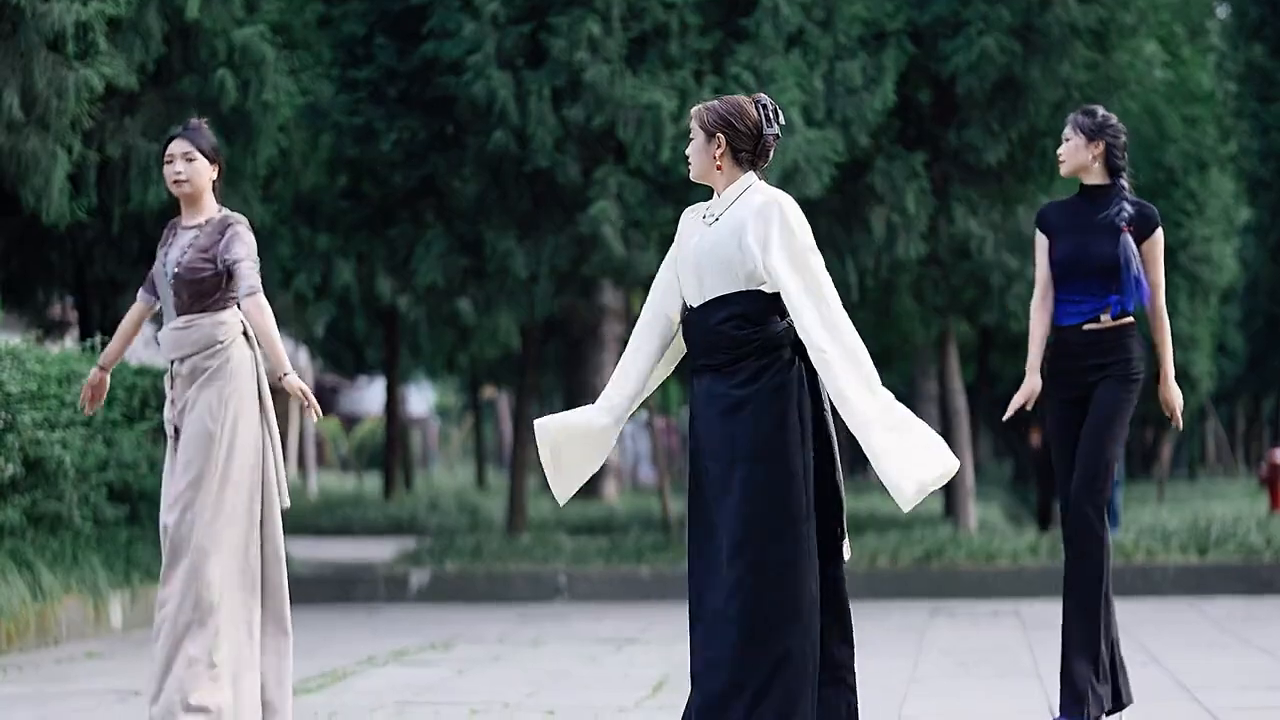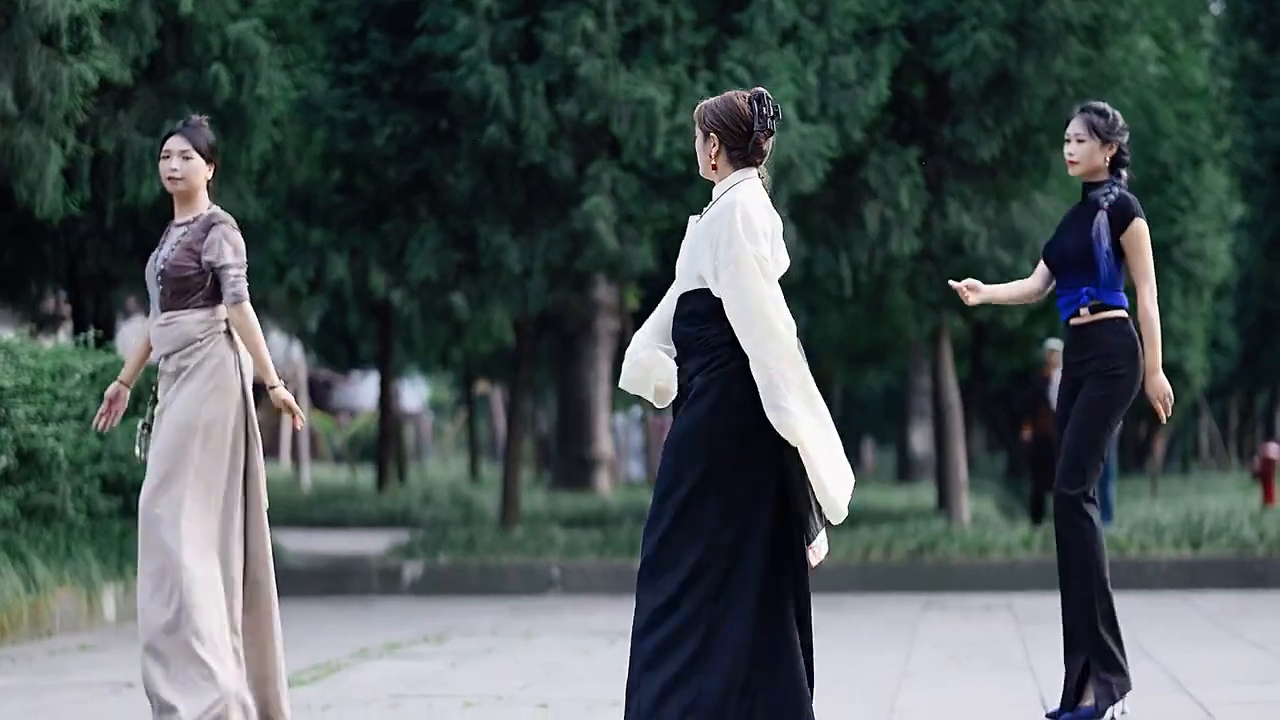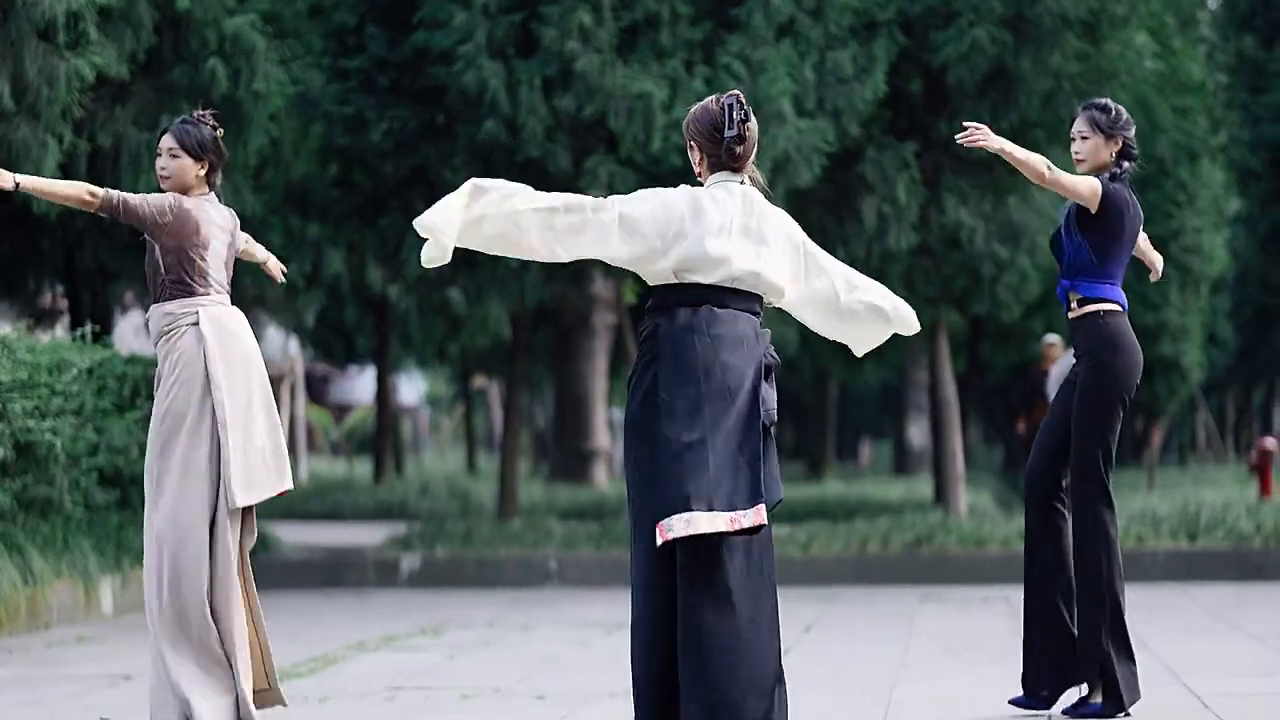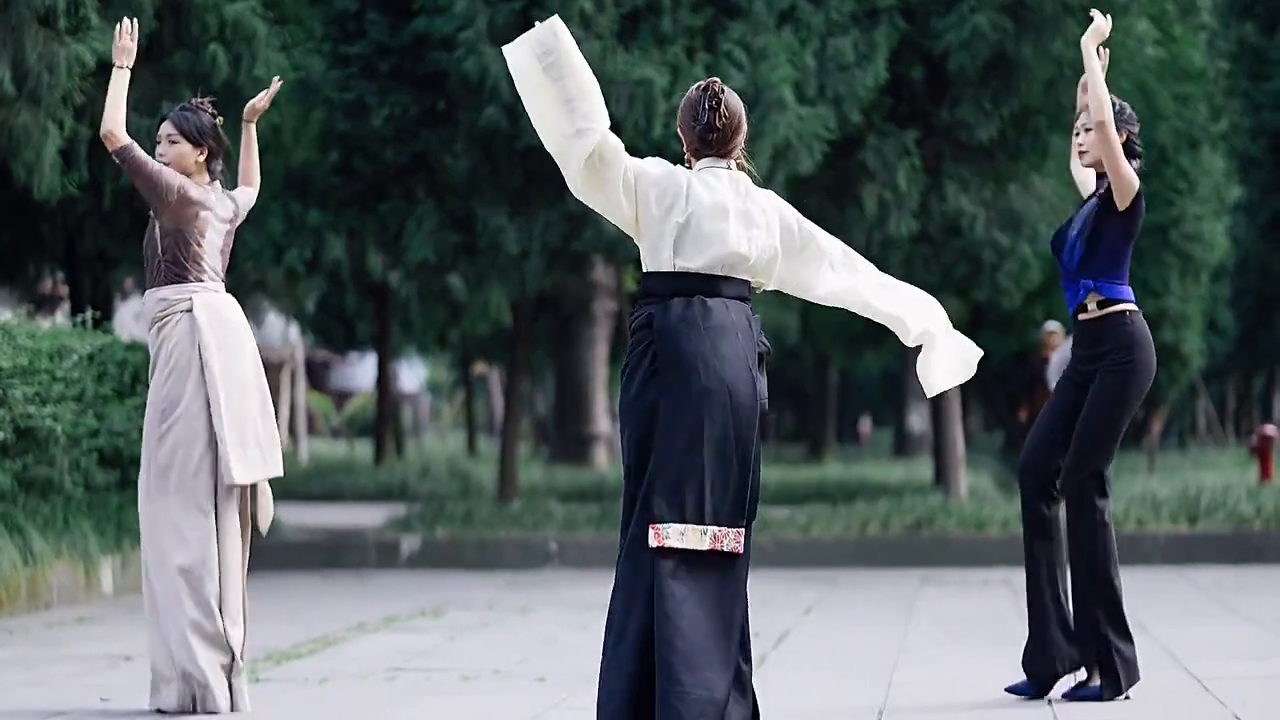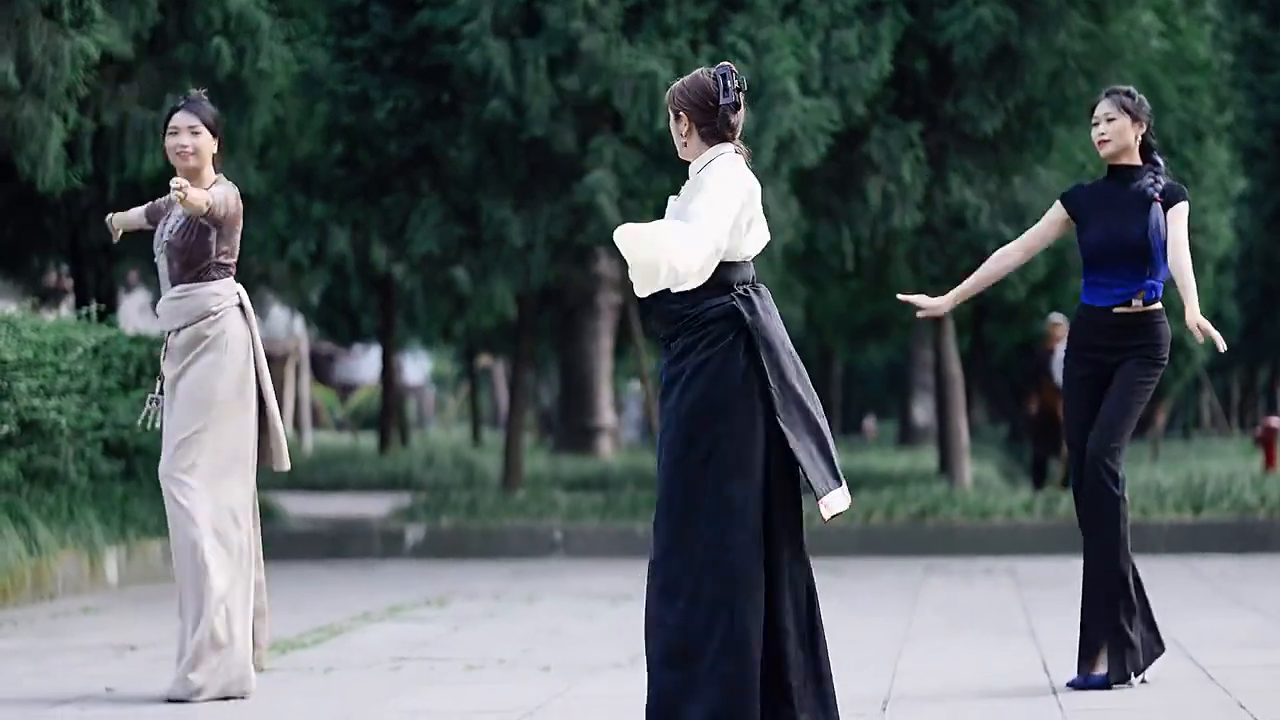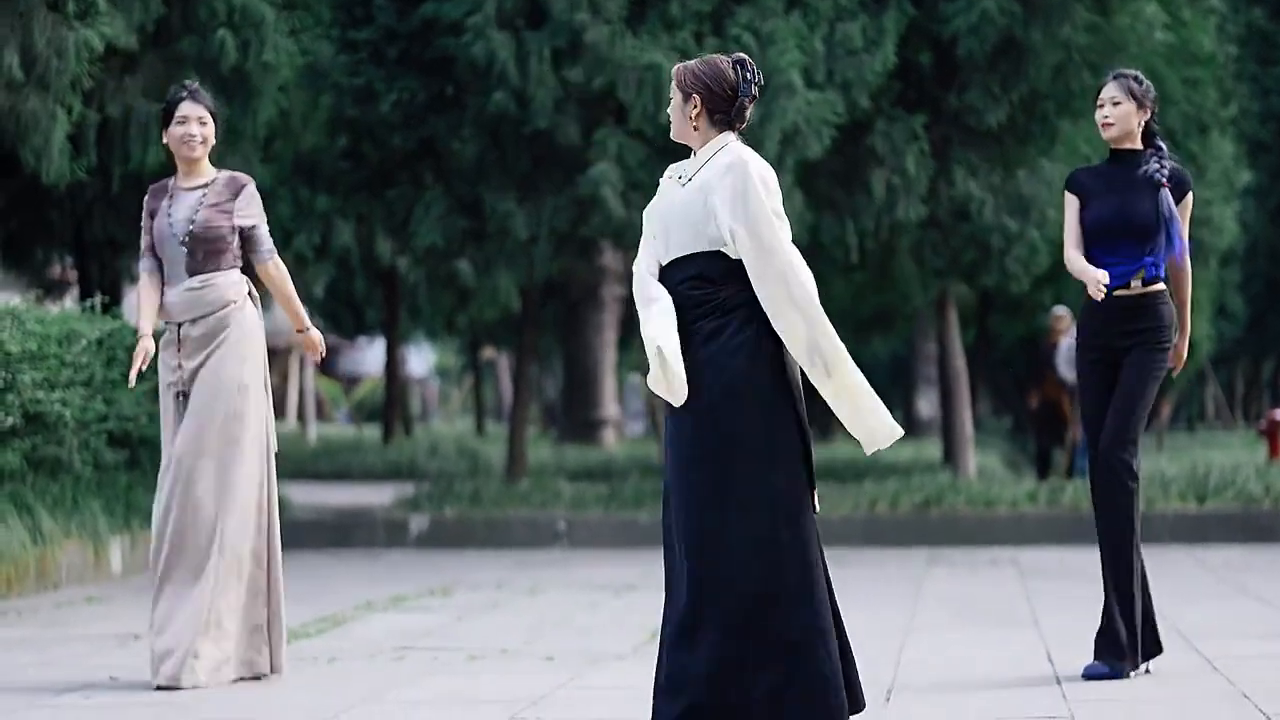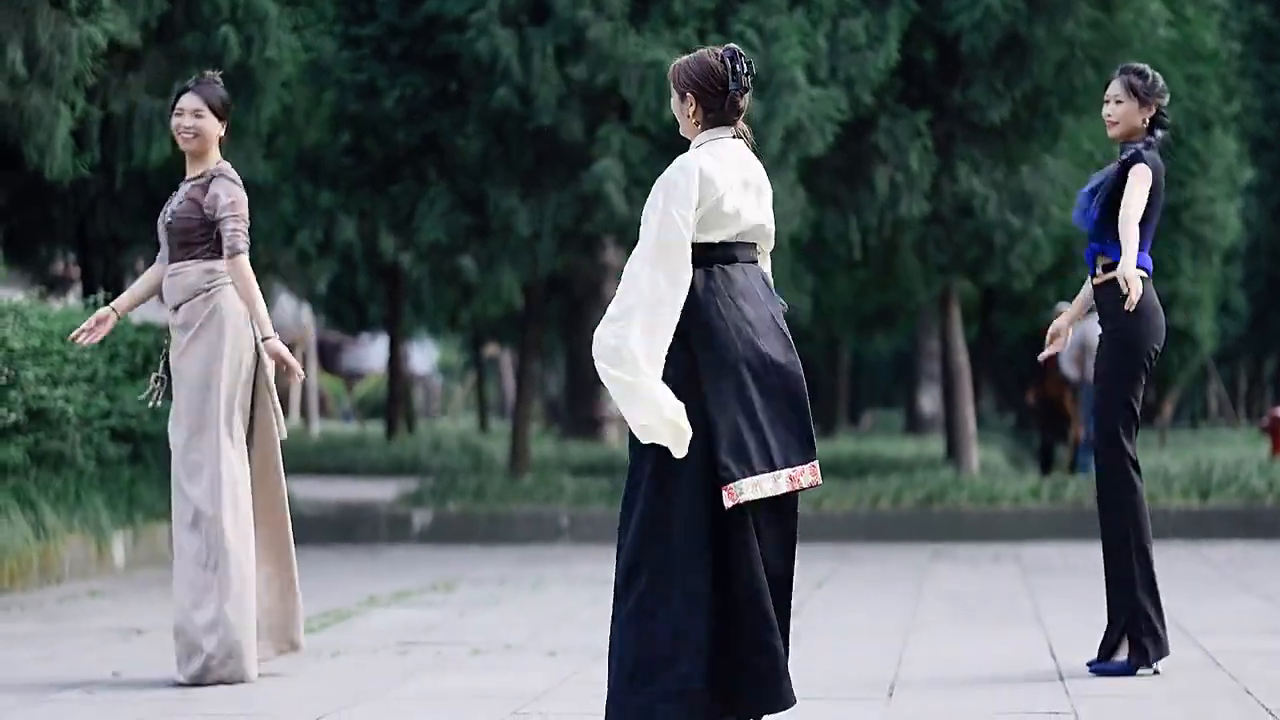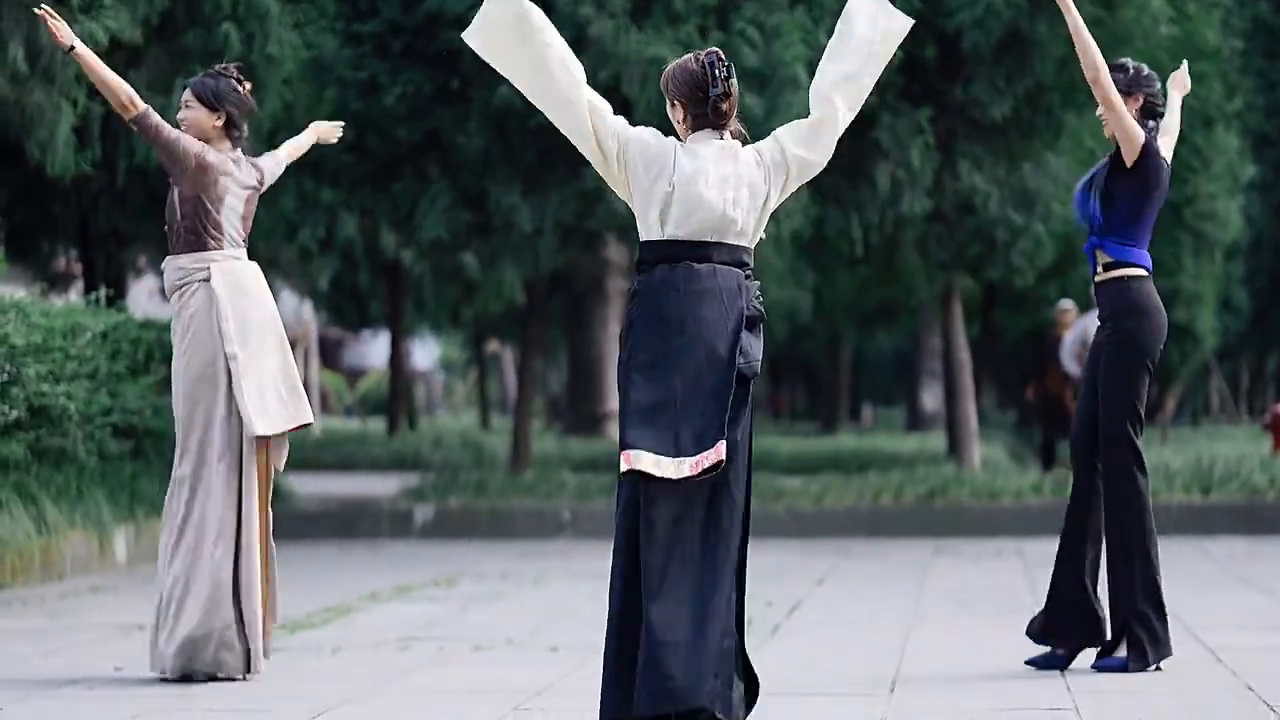
dt=0.4s
person 1, frame 1
left shoulder: (773, 209)
right shoulder: (695, 224)
left elbow: (816, 306)
right elbow: (662, 319)
left wrist: (865, 405)
right wrist: (609, 411)
left hip: (768, 388)
right hip: (717, 396)
left knee: (758, 553)
right knee: (723, 552)
person 1, frame 2
left shoulder: (737, 210)
right shoulder: (732, 208)
left elbow: (756, 313)
right elbow: (684, 301)
left wrist: (792, 411)
right wrist: (650, 359)
left hip: (734, 388)
right hip: (719, 380)
left knee: (692, 548)
right knee: (743, 551)
person 1, frame 3
left shoulder: (675, 206)
right shoulder: (776, 222)
left elbow: (577, 218)
right elbow: (839, 291)
left wrist: (470, 208)
right wrist: (888, 312)
left hip: (680, 369)
right hip: (745, 369)
left knee: (677, 543)
right knee: (730, 552)
person 1, frame 4
left shoulder: (662, 186)
right shoulder: (767, 209)
left elbow: (586, 146)
right elbow: (848, 271)
left wrist: (552, 44)
right wrist: (924, 324)
left hip: (670, 358)
right hip: (734, 363)
left knee: (665, 535)
right knee: (709, 539)
person 1, frame 5
left shoulder: (719, 180)
right shoulder: (724, 181)
left elbow: (688, 248)
left wrist: (648, 244)
right wrist: (649, 243)
left hip: (723, 358)
right hip: (725, 359)
left knee: (713, 531)
right knee: (739, 532)
person 1, frame 6
left shoulder: (740, 173)
right shoulder: (677, 181)
left elbow: (779, 278)
right elbow: (650, 268)
left wrist: (838, 381)
right wrist: (660, 335)
left hip: (736, 356)
right hip: (701, 363)
left knee: (747, 524)
right knee: (712, 524)
person 1, frame 7
left shoulder: (689, 171)
right shoulder: (747, 167)
left elbow: (659, 266)
left wrist: (632, 360)
left hip: (704, 333)
right hip: (751, 326)
left knee: (683, 516)
right knee: (740, 519)
person 1, frame 8
left shoulder: (657, 157)
right shoulder: (767, 160)
left elbow: (574, 99)
right elbow: (830, 108)
left hip: (666, 323)
right hip: (734, 327)
left knee: (663, 502)
right knee: (711, 499)
person 2, frame 1
left shoulder: (1138, 215)
right shoulder: (1052, 216)
left elbow: (1155, 298)
right elbow: (1042, 296)
left wrist: (1168, 377)
right wrist: (1033, 371)
left hip: (1115, 362)
right hip: (1064, 365)
left knee: (1088, 502)
right knee: (1072, 506)
person 2, frame 2
left shoulder: (1122, 205)
right shoulder: (1077, 214)
left elbow: (1146, 292)
right elbow: (1036, 285)
left wrist: (1153, 367)
right wrist: (986, 293)
left hip: (1110, 354)
right hip: (1078, 358)
left knee: (1072, 491)
right knee: (1069, 497)
person 2, frame 3
left shoulder: (1102, 191)
right shoulder: (1123, 204)
left elbow: (1049, 175)
right elbow: (1139, 245)
left wrist: (1001, 144)
right wrist: (1152, 254)
left hip: (1104, 349)
right hip: (1096, 352)
left knee: (1087, 496)
right knee: (1043, 484)
right ankle: (1058, 663)
person 2, frame 4
left shoulder: (1125, 193)
right shoulder: (1097, 195)
left elbow: (1106, 120)
right elbow: (1080, 161)
left wrist: (1091, 48)
right wrist: (1092, 71)
left hip: (1120, 349)
right hip: (1089, 351)
left knee: (1083, 485)
right knee: (1036, 472)
left ankle: (1109, 662)
right ankle: (1056, 650)
person 2, frame 5
left shoulder: (1167, 193)
right shoulder: (1084, 198)
left elbow: (1179, 258)
right elbow: (1017, 250)
left wrist: (1193, 312)
right wrist: (950, 300)
left hip: (1141, 344)
right hip: (1087, 342)
left knee: (1101, 462)
right knee: (1086, 480)
left ankle: (1112, 644)
right ankle: (1133, 635)
person 2, frame 6
left shoulder: (1171, 178)
right shoulder: (1081, 181)
left elbow: (1180, 262)
right elbow: (1071, 250)
left wrist: (1184, 332)
right wrist: (1087, 273)
left hip: (1147, 325)
right hip: (1097, 326)
left knee: (1117, 454)
right knee: (1102, 462)
left ankle: (1120, 640)
right ankle: (1133, 634)
person 2, frame 7
left shoulder: (1141, 162)
right shoulder: (1129, 168)
left elbow: (1130, 218)
left wrist: (1127, 265)
right wrist: (1072, 312)
left hip: (1132, 318)
right hip: (1117, 319)
left knee: (1114, 453)
right knee: (1114, 455)
left ankle: (1138, 634)
right ankle: (1134, 627)
person 2, frame 8
left shoulder: (1137, 148)
right shoulder: (1151, 157)
left elbow: (1101, 79)
right elbow: (1169, 135)
right wrist: (1176, 94)
left hip: (1129, 312)
right hip: (1122, 317)
left knee: (1117, 454)
right knee: (1089, 452)
left ankle: (1141, 635)
right ankle: (1075, 624)
person 3, frame 1
left shoulder: (232, 229)
right shoulder: (173, 233)
left elbow: (252, 297)
right elbow: (146, 298)
left wrist: (285, 369)
right wrist: (104, 364)
left hip: (223, 374)
right hip: (186, 378)
left knee: (206, 518)
right knee: (196, 519)
person 3, frame 2
left shoulder: (218, 227)
right shoulder: (172, 232)
left elbow: (237, 305)
right elbow: (162, 316)
left wrist: (271, 380)
right wrist: (123, 382)
left hip: (207, 371)
right hip: (181, 376)
left knee: (175, 515)
right knee: (205, 521)
person 3, frame 3
left shoulder: (176, 211)
right shoulder: (221, 215)
left elbow: (98, 198)
right wrist: (265, 256)
left hip: (196, 354)
right hip: (222, 347)
left knee: (188, 514)
right knee: (204, 515)
person 3, frame 4
left shoulder: (176, 193)
right shoulder: (225, 204)
left elbow: (111, 134)
right elbow: (251, 185)
left wrist: (122, 65)
right wrist: (253, 119)
left hip: (189, 339)
right hip: (219, 334)
left knee: (189, 496)
right knee: (208, 493)
right ankle: (210, 658)
person 3, frame 5
left shoulder: (224, 195)
right shoulder: (182, 200)
left elbow: (198, 201)
right elbow: (157, 210)
left wrist: (183, 194)
right wrist: (129, 216)
left hip: (218, 342)
right hip: (189, 347)
left knee: (192, 479)
right knee: (204, 486)
left ankle: (216, 658)
right ankle: (222, 648)
person 3, frame 6
left shoulder: (239, 189)
right shoulder: (155, 198)
left elbow: (266, 259)
right elbow: (149, 275)
left wrist: (303, 324)
right wrist: (144, 338)
left hip: (231, 332)
right hip: (181, 342)
left knee: (217, 474)
right knee: (193, 476)
left ankle: (209, 645)
right ankle: (229, 640)
person 3, frame 7
left shoulder: (223, 180)
right shoulder: (194, 184)
left elbow: (238, 258)
right elbow: (167, 263)
left wrist: (266, 332)
right wrist: (113, 310)
left hip: (219, 321)
right hip: (197, 326)
left knee: (207, 464)
right knee: (224, 465)
left ankle: (223, 643)
right ankle: (244, 622)
person 3, frame 8
left shoulder: (194, 160)
right shoulder: (247, 170)
left elbow: (132, 106)
right elbow: (277, 158)
right wrist: (313, 132)
left hip: (211, 308)
right hip: (241, 304)
left knee: (212, 458)
right knee: (235, 456)
left ankle: (213, 633)
right ankle: (236, 625)
